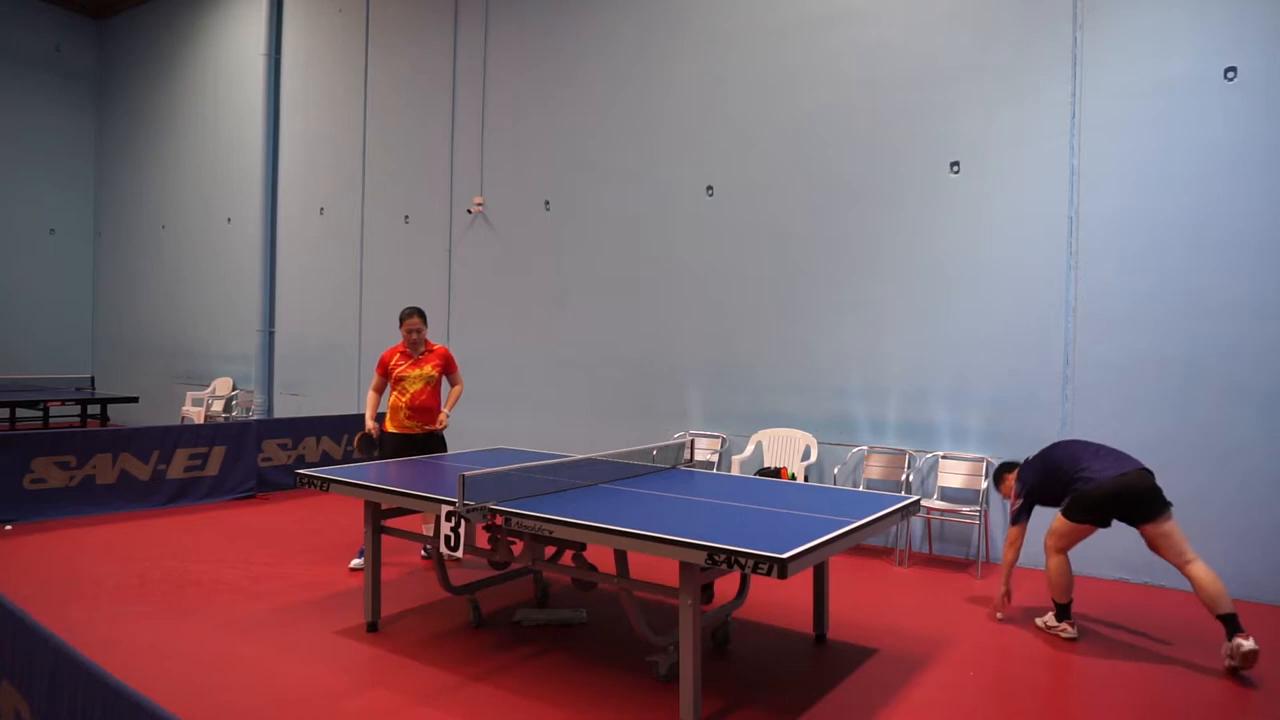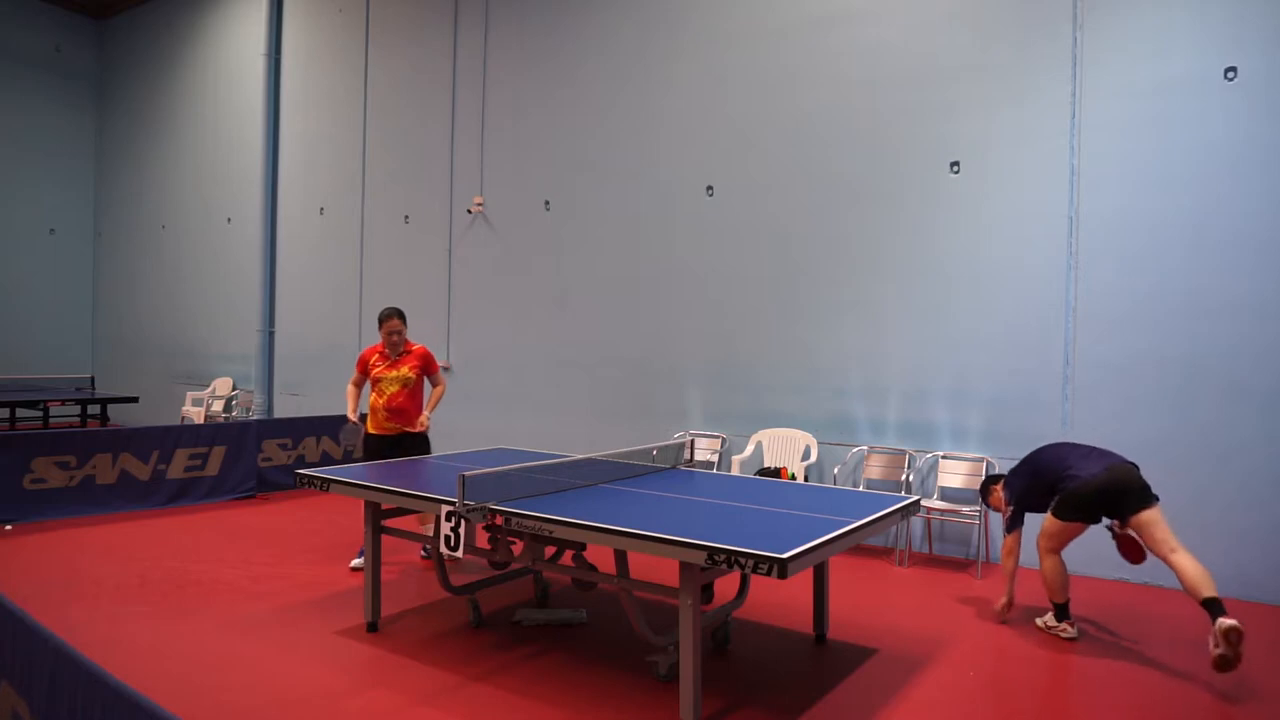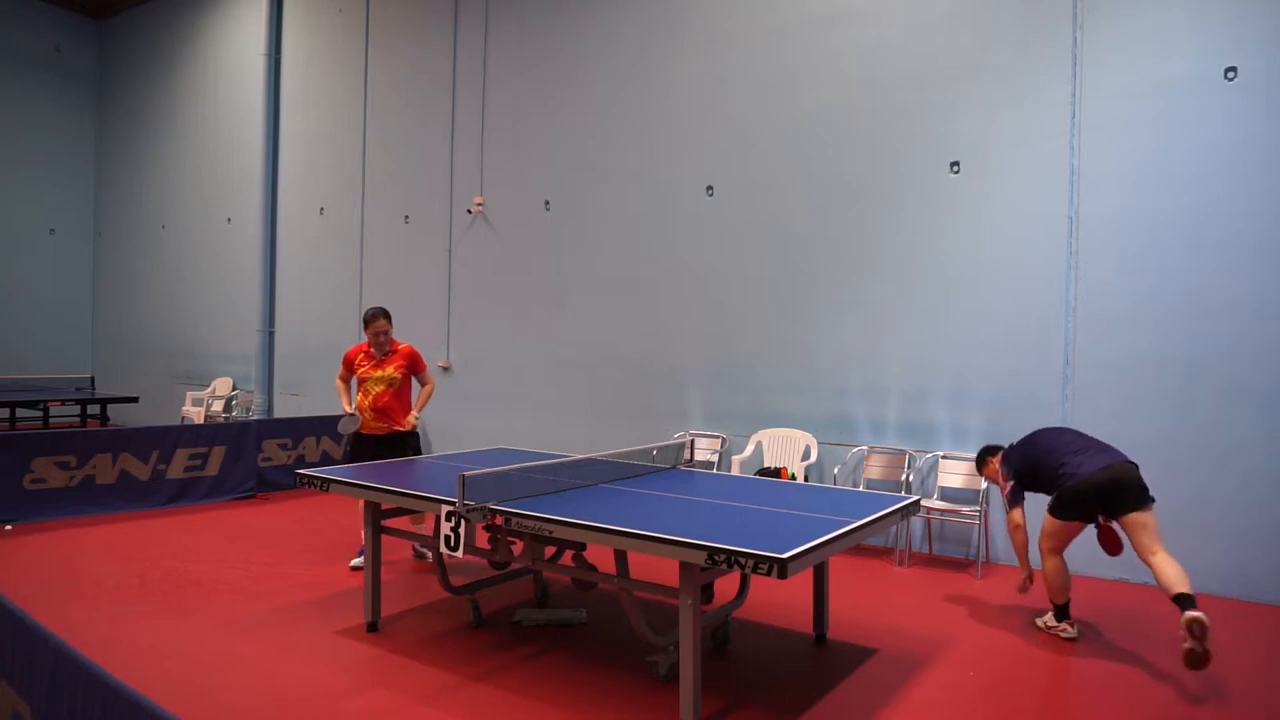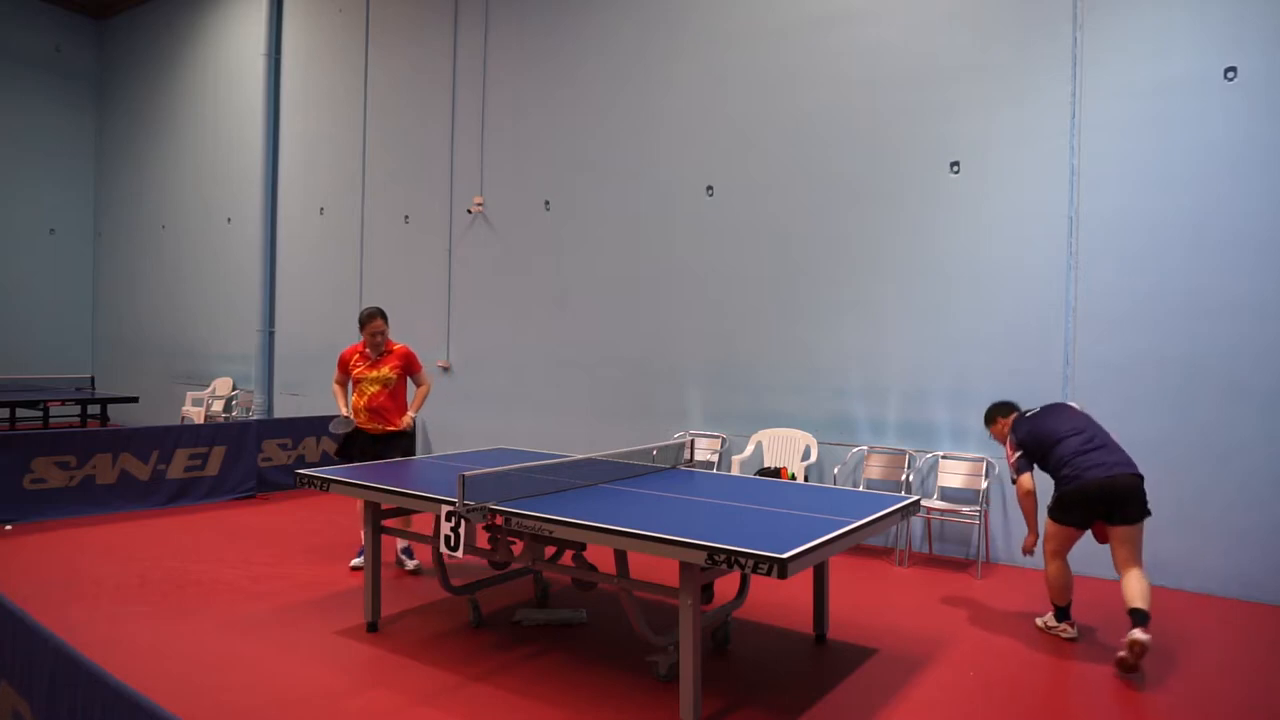
dt=0.2s
person 1, frame 1
left shoulder: (442, 354)
right shoulder: (389, 357)
left elbow: (457, 384)
right elbow: (375, 390)
left wrist: (446, 411)
right wrist: (369, 419)
left hip: (430, 432)
right hip: (396, 432)
left ankle: (430, 544)
right ankle: (369, 547)
person 1, frame 2
left shoulder: (421, 354)
right shoulder: (368, 356)
left elbow: (439, 385)
right elbow: (354, 384)
left wrist: (426, 413)
right wrist: (351, 410)
left hip: (412, 433)
right hip: (377, 433)
left ankle: (429, 544)
right ankle: (368, 548)
person 1, frame 3
left shoulder: (407, 353)
right shoulder: (354, 355)
left elbow: (428, 383)
right elbow: (342, 379)
left wrist: (415, 413)
right wrist: (347, 404)
left hip: (401, 432)
right hip: (366, 433)
left ankle: (421, 543)
right ankle: (367, 547)
person 1, frame 4
left shoulder: (403, 353)
right shoulder: (349, 356)
left elbow: (423, 384)
right elbow: (338, 383)
left wrist: (411, 414)
right wrist: (344, 408)
left hip: (396, 432)
right hip: (362, 432)
left ankle: (404, 549)
right ankle: (366, 547)
person 2, frame 1
left shoulder: (1023, 481)
right shoulder: (1053, 456)
left elbow: (1014, 541)
left wrist: (1005, 584)
left hip: (1095, 489)
right hip: (1138, 477)
left knee: (1055, 547)
right knee: (1187, 560)
left ankle: (1062, 620)
right ankle: (1237, 635)
person 2, frame 2
left shoulder: (1013, 488)
left elbow: (1011, 548)
left wrist: (1008, 594)
right wrist: (1120, 515)
left hip: (1084, 485)
right hip: (1125, 472)
left knee: (1047, 547)
right knee: (1172, 550)
left ankle: (1061, 619)
right ankle: (1220, 618)
person 2, frame 3
left shoulder: (1009, 465)
right shoulder: (1042, 439)
left elbow: (1017, 523)
left wrist: (1026, 569)
right wrist: (1107, 507)
left hip: (1081, 483)
right hip: (1123, 470)
left knee: (1050, 548)
right knee: (1156, 553)
left ankle: (1062, 620)
right ankle: (1190, 611)
person 2, frame 4
left shoulder: (1016, 436)
right shoulder: (1066, 408)
left elbow: (1026, 488)
left wrist: (1033, 532)
left hip: (1080, 484)
right hip: (1127, 477)
left knee: (1055, 554)
right knee: (1130, 568)
left ankle: (1062, 620)
right ankle: (1140, 627)
